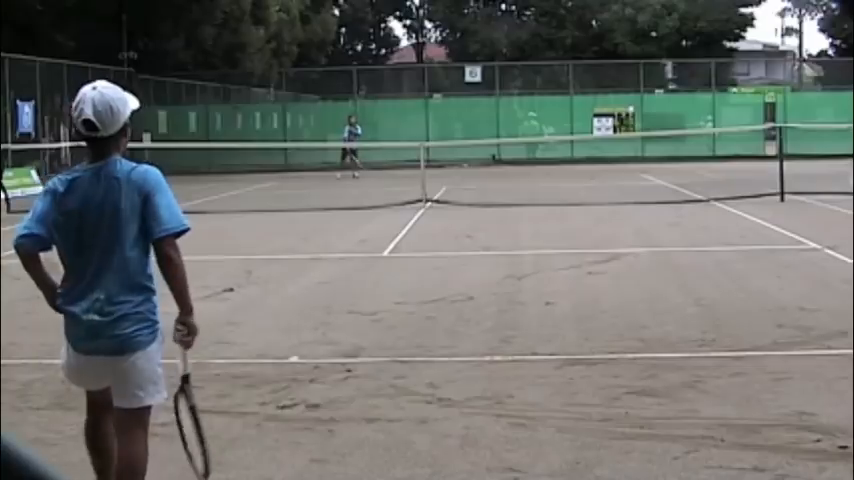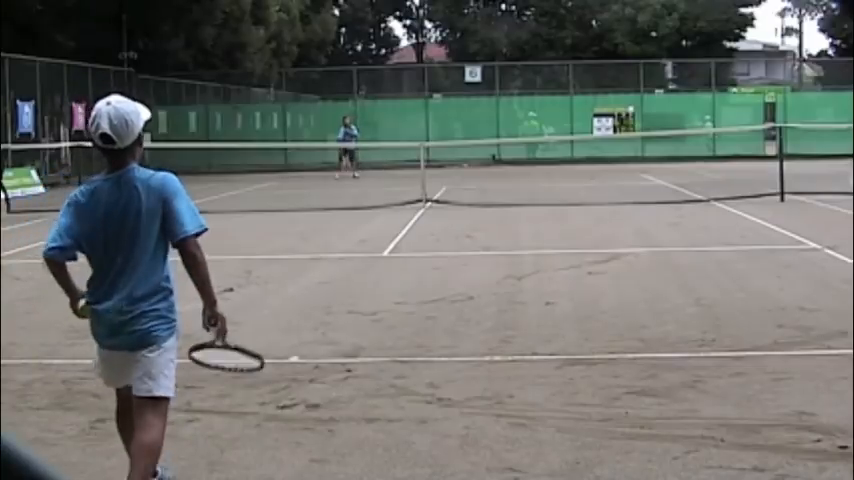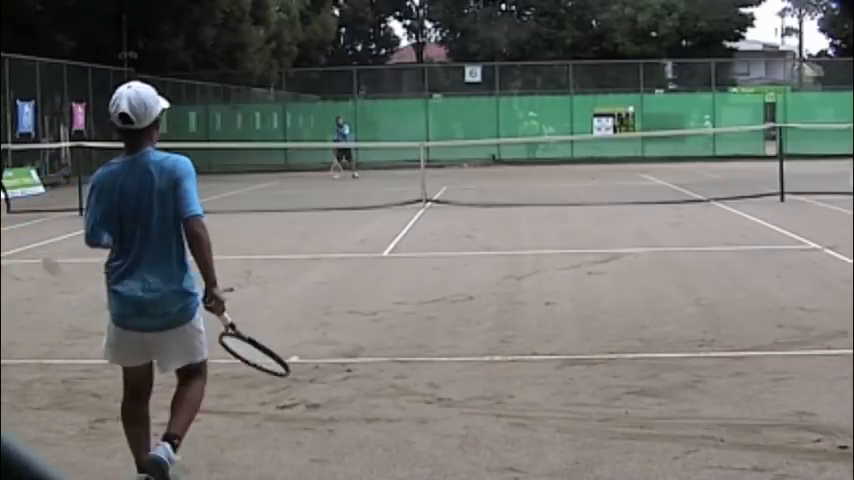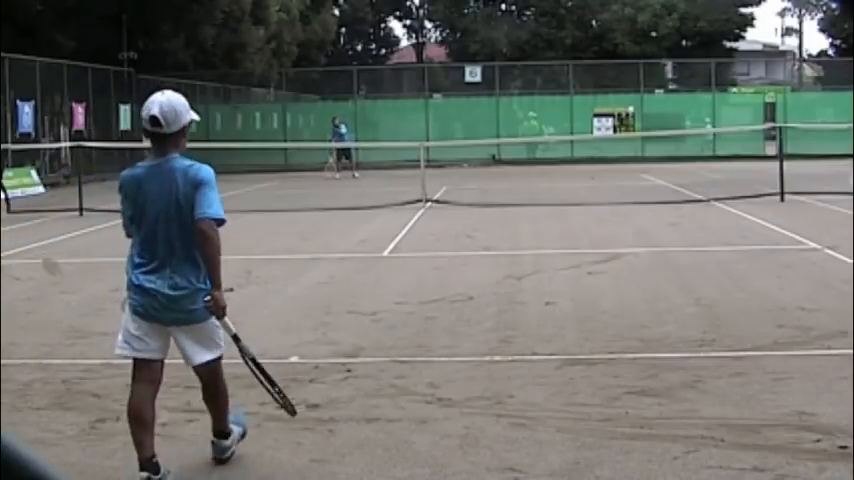
dt=0.2s
person 1, frame 1
left shoulder: (60, 188)
right shoulder: (145, 180)
left elbow: (25, 244)
right elbow: (167, 251)
left wrist: (52, 293)
right wrist: (185, 312)
left hip: (82, 324)
right hip: (133, 325)
left knee: (99, 411)
right knee: (132, 426)
person 1, frame 2
left shoulder: (83, 198)
right shoulder: (163, 186)
left elbow: (53, 254)
right elbow: (190, 250)
left wrist: (74, 295)
right wrist: (211, 304)
left hip: (107, 322)
right hip: (153, 321)
left knee: (127, 403)
right knee: (150, 417)
person 1, frame 3
left shoulder: (102, 179)
right shoulder: (176, 167)
left elbow: (95, 238)
right elbow: (194, 228)
right wrist: (212, 285)
left hip: (126, 302)
right hip: (173, 300)
left knee: (135, 390)
right knee: (193, 376)
person 1, frame 4
left shoulder: (129, 179)
right shoulder: (199, 175)
right elbow: (206, 229)
right wrist: (216, 288)
left hip: (145, 297)
right hip: (192, 296)
left knee: (144, 382)
right knee: (211, 376)
right ankle: (223, 437)
